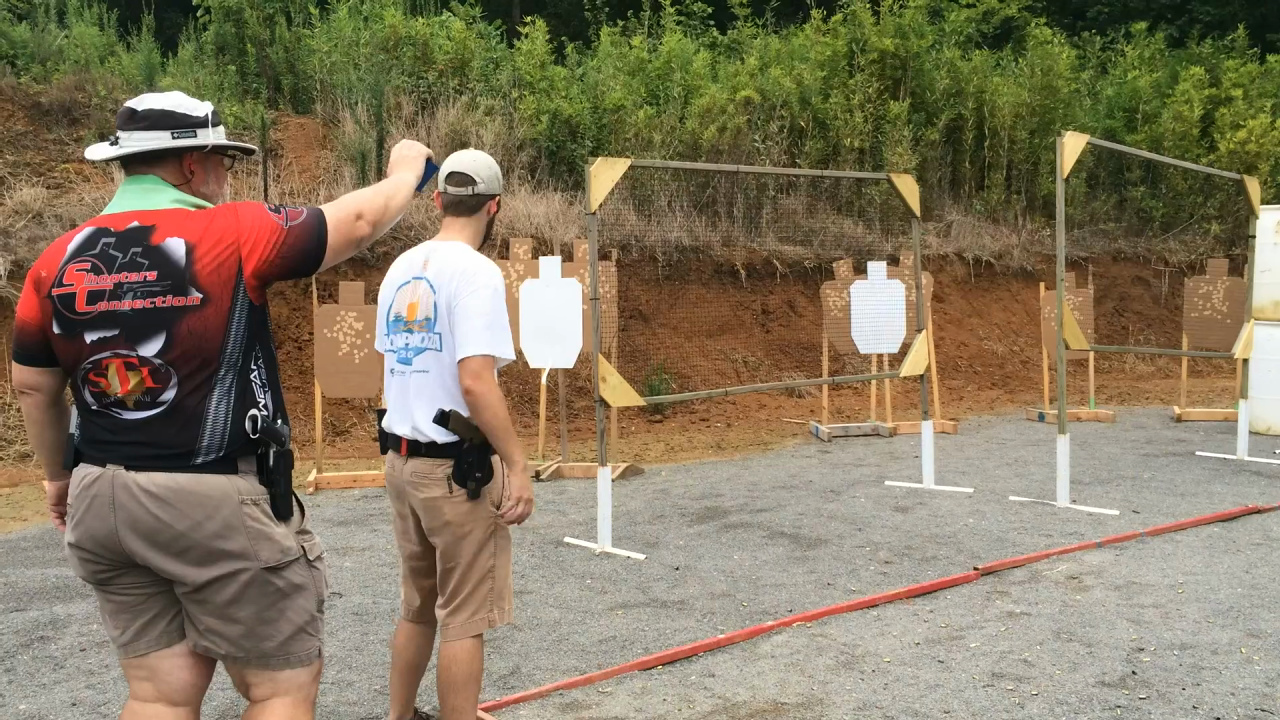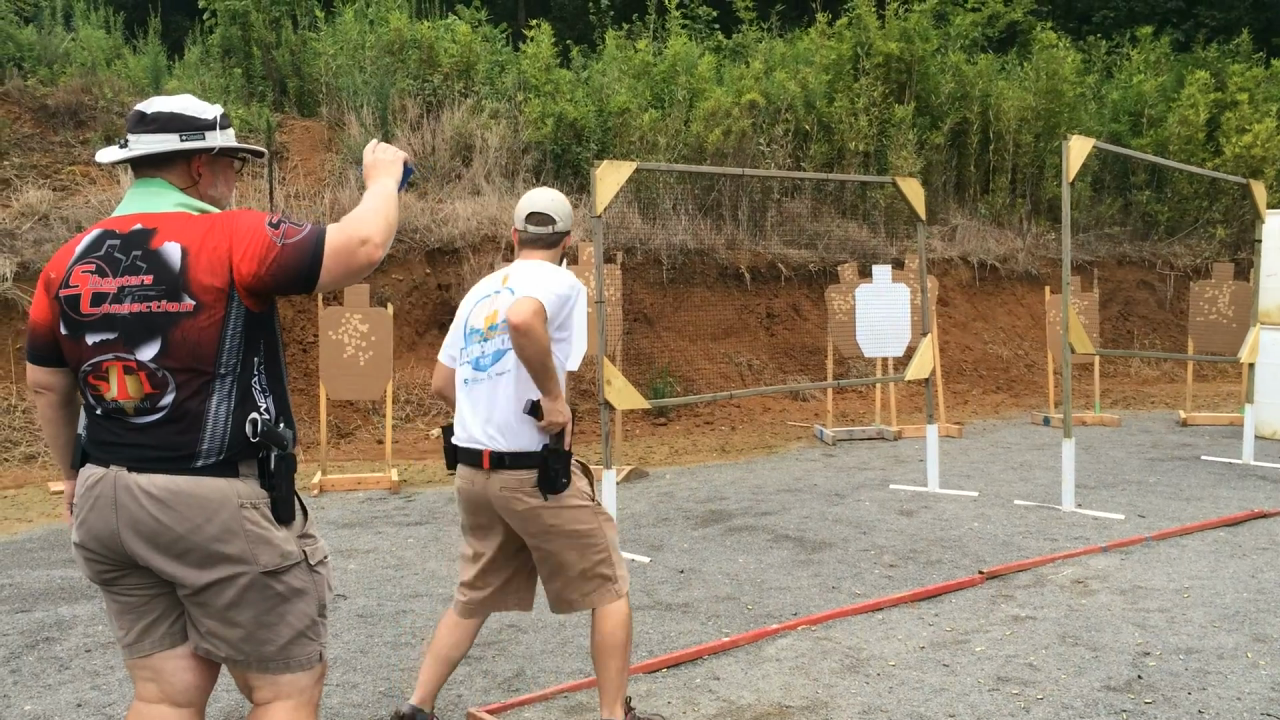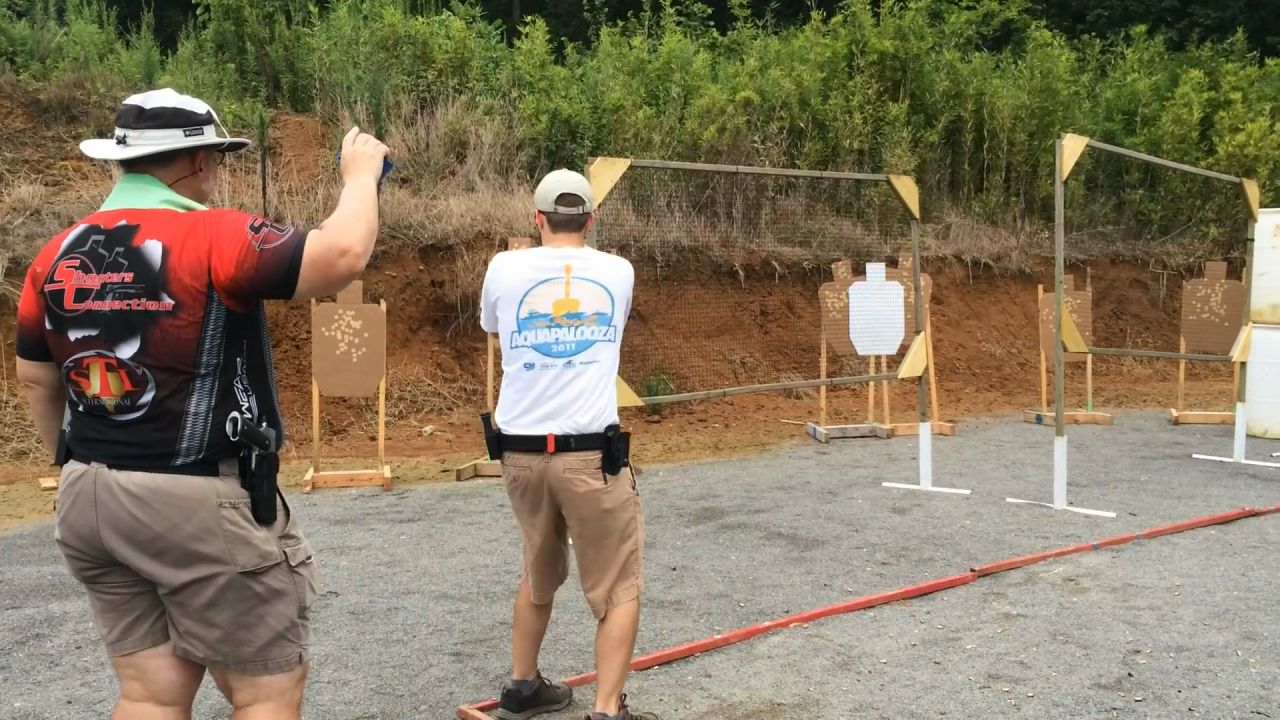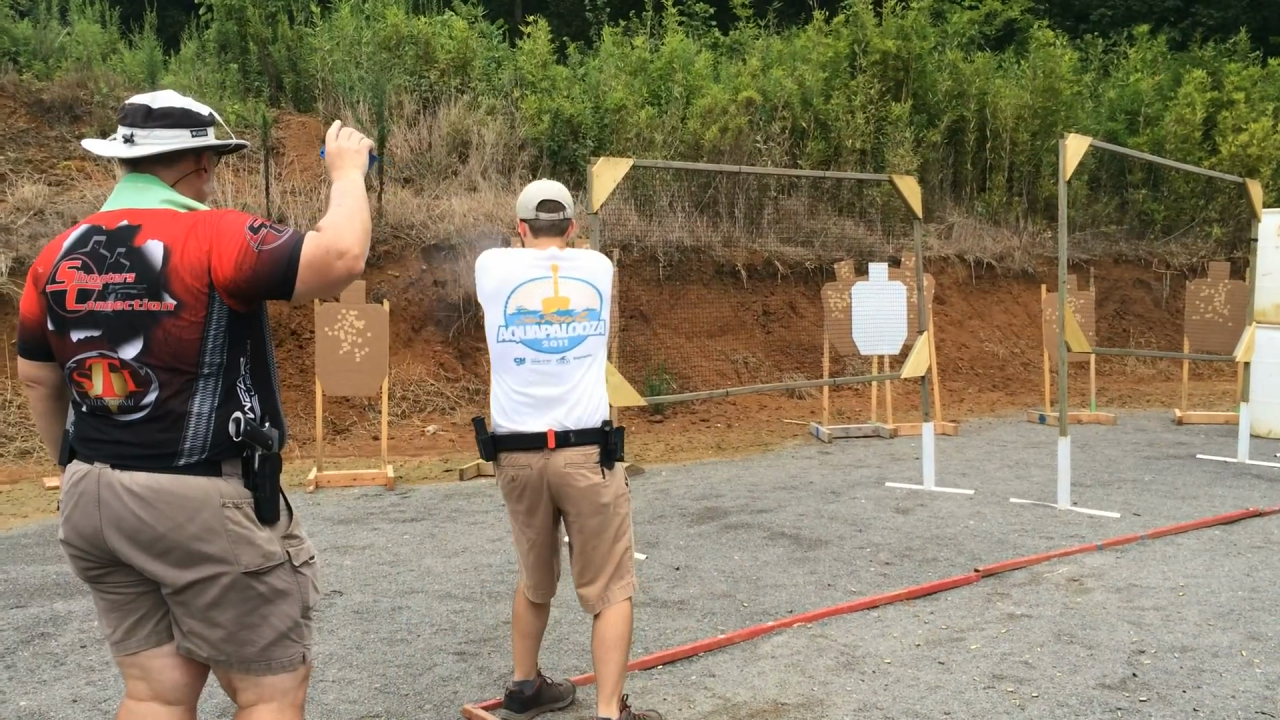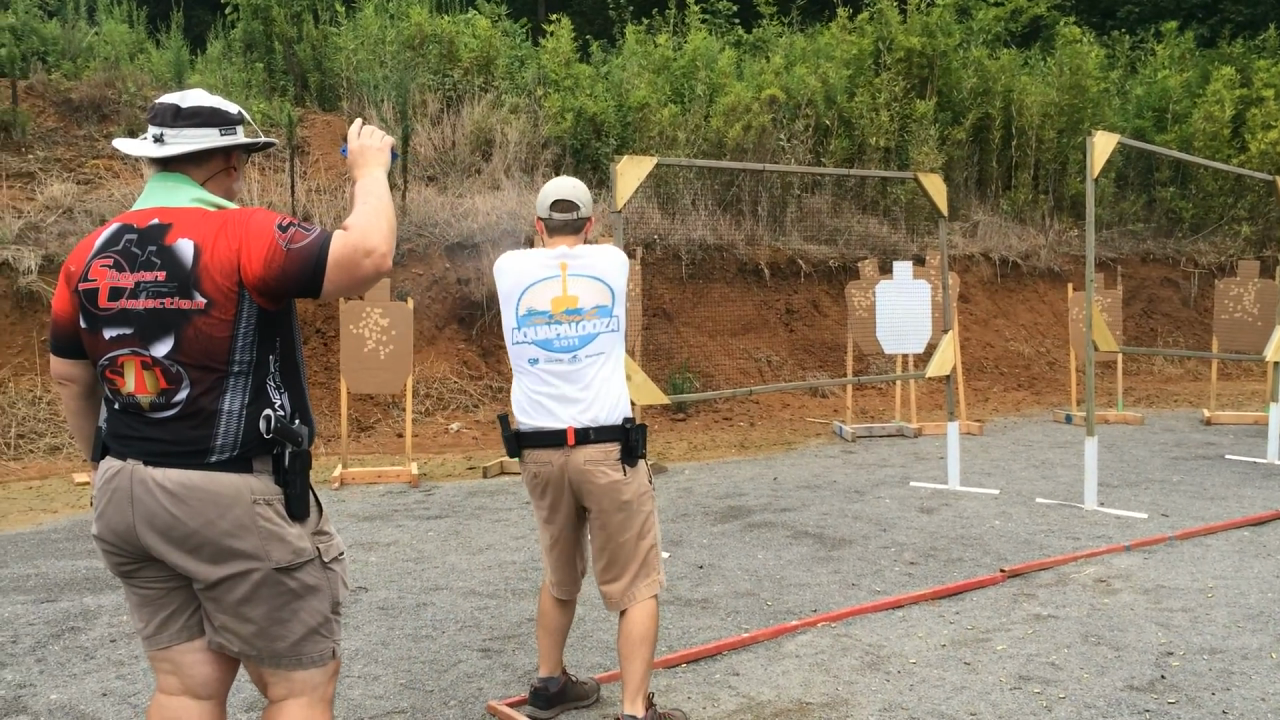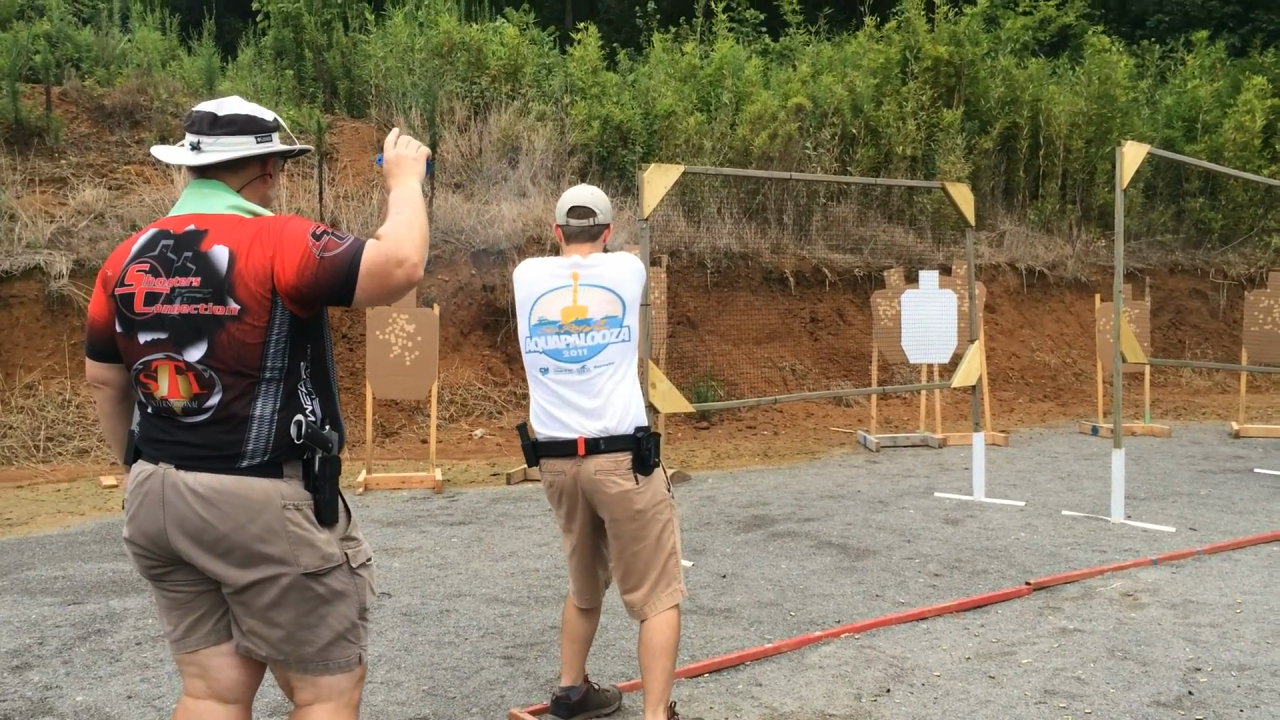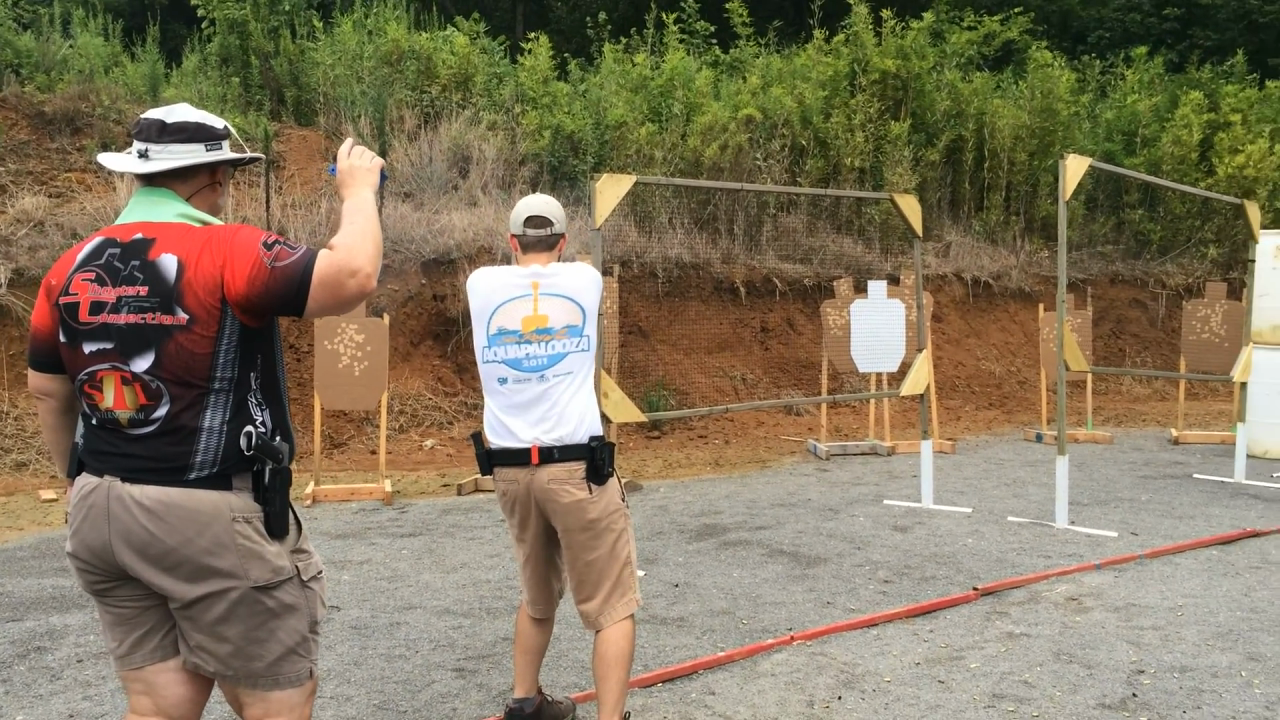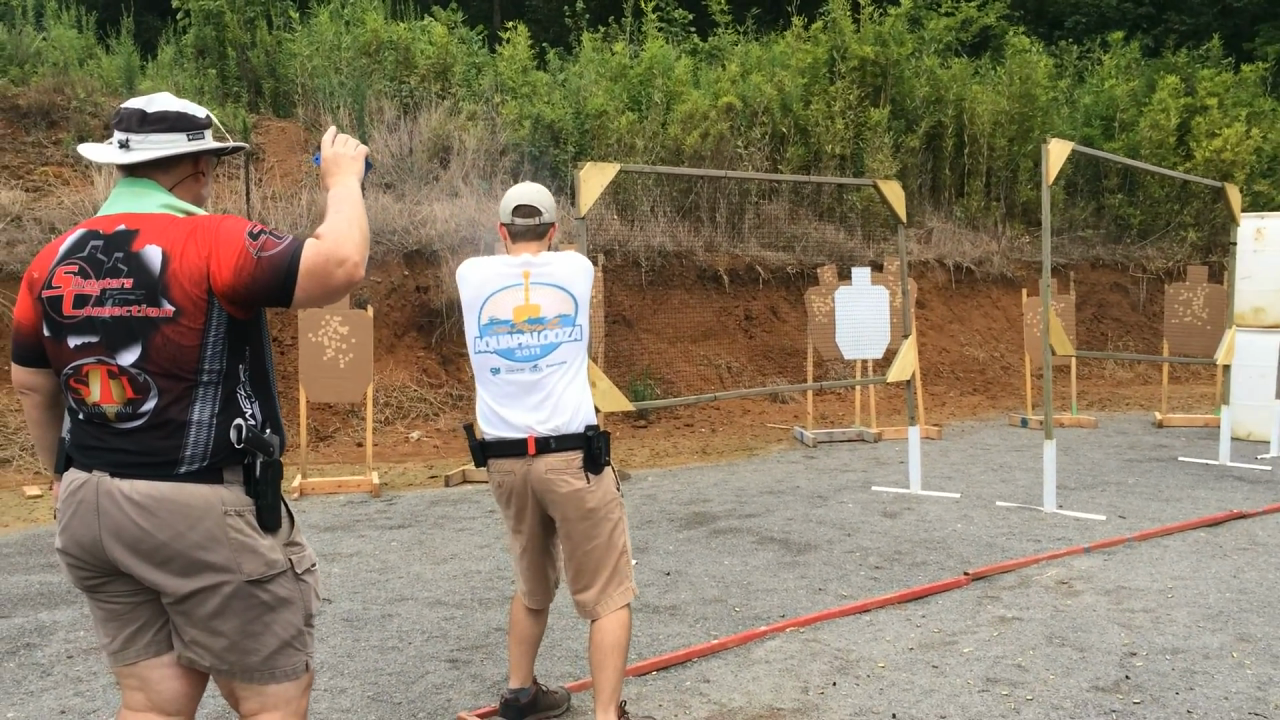
dt=0.5s
person 1, frame 1
left shoulder: (58, 260)
right shoulder: (233, 235)
left elbow: (32, 387)
right elbow: (357, 220)
left wrist: (60, 476)
right wrist: (406, 172)
left hip: (102, 500)
right hip: (215, 500)
person 1, frame 2
left shoulder: (70, 260)
right shoulder: (232, 240)
left elbow: (47, 386)
right elbow: (362, 245)
left wrist: (76, 474)
right wrist: (383, 179)
left hip: (109, 502)
right hip: (219, 502)
person 1, frame 3
left shoulder: (57, 255)
right shoulder: (215, 238)
left elbow: (36, 380)
right elbow: (343, 255)
right wrist: (361, 174)
left hip: (91, 501)
right hip: (199, 501)
person 1, frame 4
left shoulder: (57, 254)
right shoulder: (215, 238)
left elbow: (36, 379)
right elbow: (341, 257)
right wrist: (348, 172)
left hip: (92, 500)
right hip: (202, 502)
person 1, frame 5
left shoulder: (90, 253)
right shoulder: (245, 235)
left elbow: (70, 379)
right elbow: (369, 255)
right wrist: (370, 170)
left hip: (126, 496)
right hip: (234, 498)
person 1, frame 6
left shoulder: (128, 256)
right shoulder: (278, 242)
left elbow: (104, 381)
right elbow: (399, 265)
left wrist: (141, 471)
right wrist: (404, 180)
left hip: (157, 499)
right hip: (264, 502)
person 1, frame 7
left shoulder: (72, 266)
right shoulder: (229, 252)
left elbow: (46, 392)
right elbow: (353, 276)
left wrist: (83, 484)
right wrist: (358, 190)
left hip: (103, 514)
right hip: (213, 515)
person 1, frame 8
left shoulder: (54, 259)
right shoulder: (215, 242)
left elbow: (31, 386)
right elbow: (341, 265)
left wrist: (70, 479)
right wrist: (343, 179)
left hip: (91, 509)
right hip: (203, 510)
person 2, frame 1
left shoulder: (401, 268)
right shoulder: (477, 271)
right elbow: (476, 380)
right wrist: (517, 465)
left hip: (402, 459)
right hip: (456, 466)
left knee: (418, 608)
right knee: (464, 620)
person 2, frame 2
left shoulder: (479, 289)
right shoulder: (560, 283)
left elbow: (442, 382)
right elbow: (524, 318)
right wrist: (554, 396)
left hip: (472, 470)
right hip: (533, 473)
left knee: (474, 599)
right knee: (608, 591)
person 2, frame 3
left shoulder: (503, 268)
right shoulder: (618, 271)
left hip: (521, 454)
right hip: (591, 455)
left knee: (538, 576)
right knee: (619, 587)
person 2, frame 4
left shoulder: (492, 266)
right shoulder: (598, 267)
left hip: (518, 454)
right hip: (586, 452)
left knee: (534, 577)
right knee: (610, 587)
person 2, frame 5
left shoulder: (509, 268)
right shoulder: (613, 260)
left hip: (541, 451)
right hip: (607, 449)
left knee: (561, 573)
right knee: (636, 585)
person 2, frame 6
left shoulder: (527, 275)
right shoulder: (627, 269)
left hip: (557, 461)
right hip: (621, 457)
left knee: (585, 584)
right knee: (657, 593)
person 2, frame 7
left shoulder: (482, 284)
right shoulder: (585, 279)
left hip: (510, 470)
right hip: (576, 467)
left knee: (538, 595)
right knee: (612, 605)
person 2, frame 8
left shoulder: (471, 275)
right shoulder: (576, 267)
left hip: (505, 461)
right hip: (570, 456)
left knee: (533, 584)
right knee: (609, 594)
